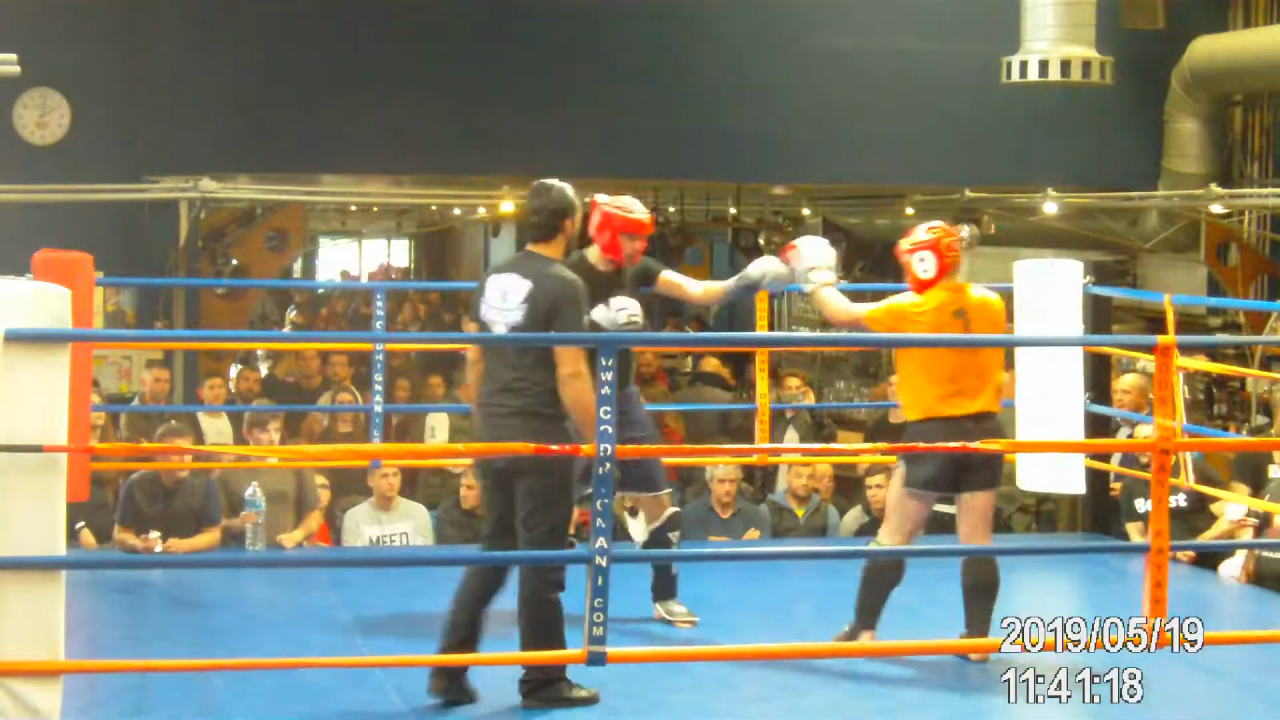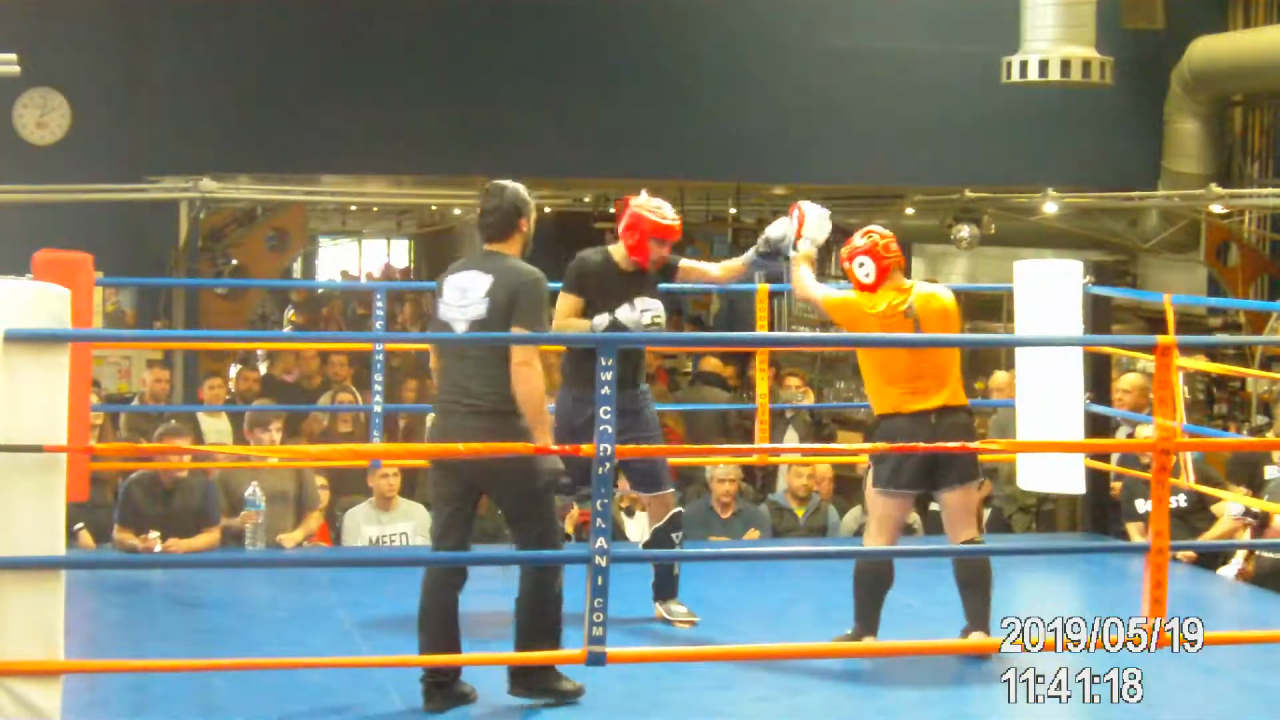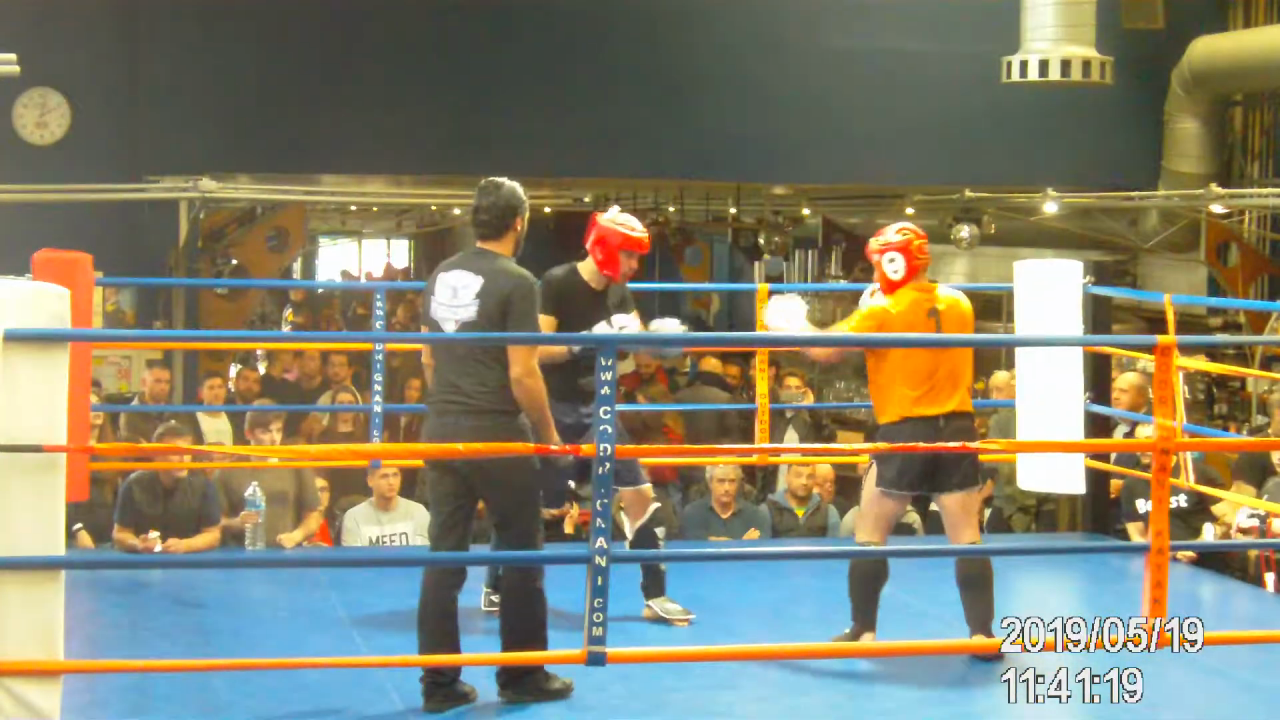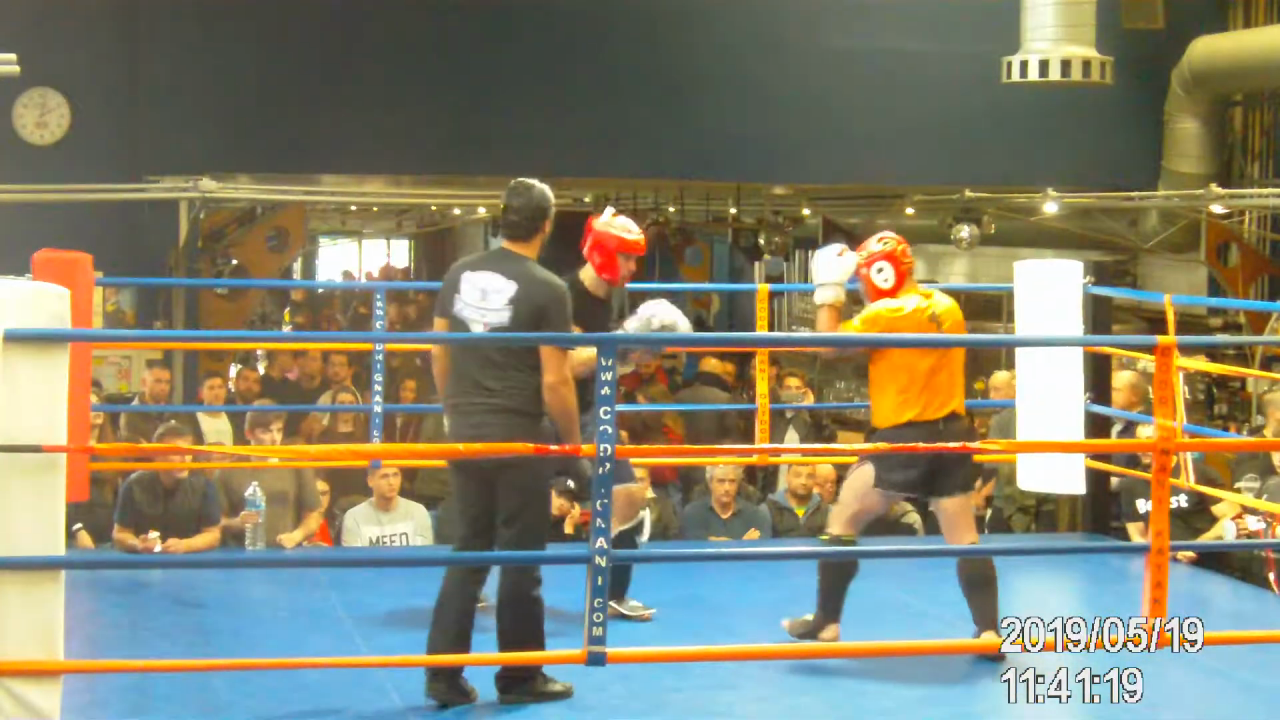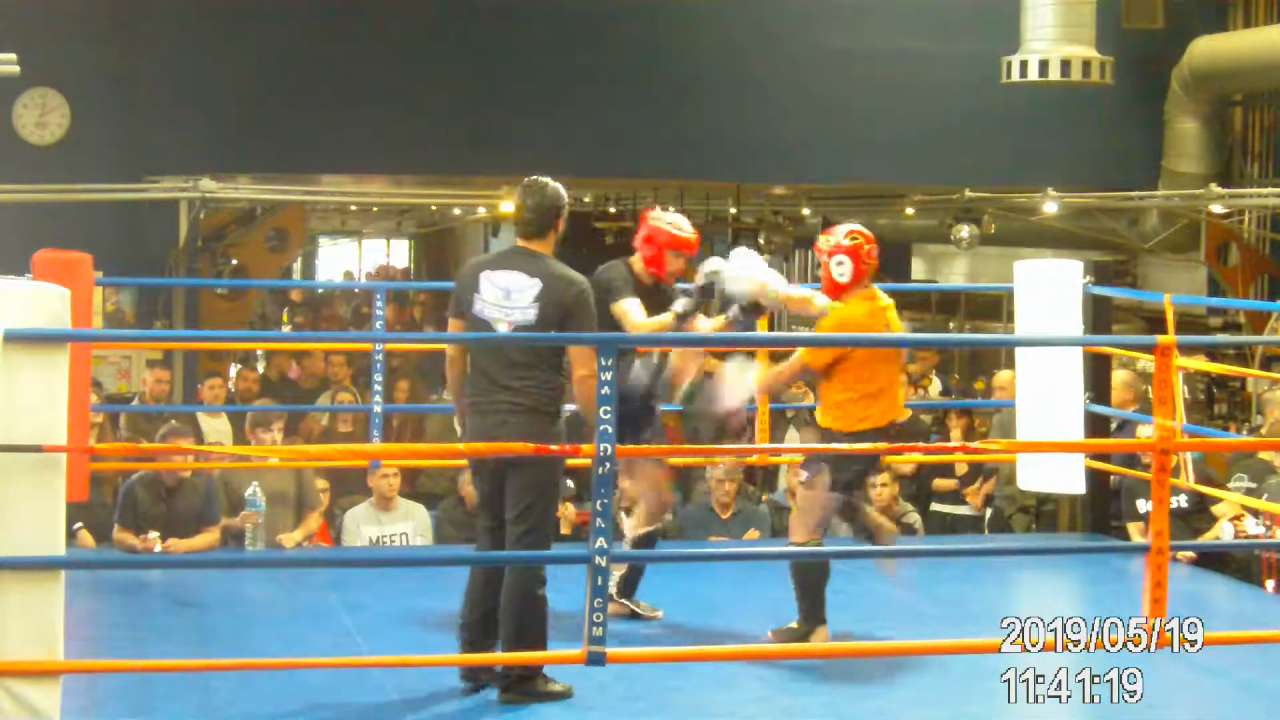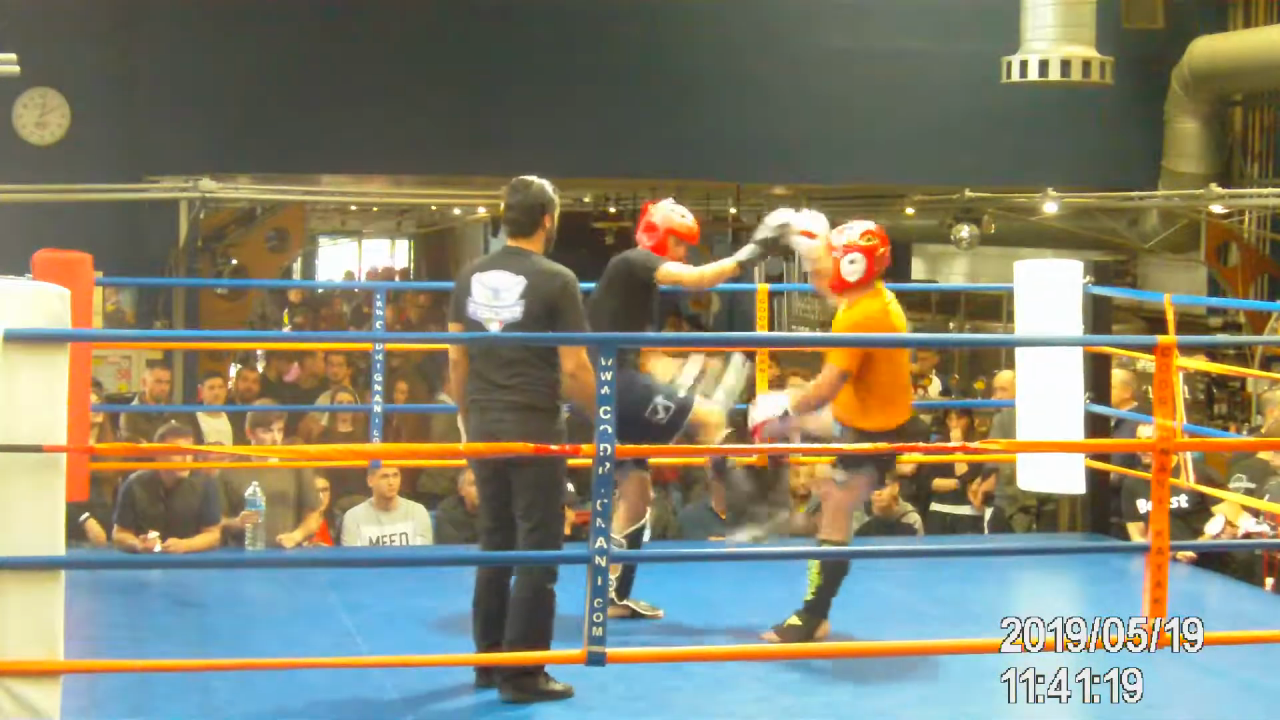
dt=0.3s
person 1, frame 1
left shoulder: (495, 277)
right shoulder: (563, 285)
left elbow: (474, 359)
right elbow: (573, 376)
right wrist: (598, 443)
left hip: (495, 434)
right hip: (541, 437)
left knee: (494, 551)
right knee: (543, 561)
left ankle: (450, 670)
right ankle: (544, 682)
person 1, frame 2
left shoulder: (450, 277)
right shoulder: (524, 279)
right elbow: (524, 366)
right wrist: (544, 440)
left hip: (447, 433)
right hip: (500, 435)
left knee: (446, 555)
right knee: (541, 548)
left ankle: (439, 681)
right ankle: (534, 670)
person 1, frame 3
left shoulder: (440, 275)
right shoulder: (515, 282)
right elbow: (523, 374)
right wrist: (551, 436)
left hip: (444, 432)
right hip: (498, 435)
left knee: (445, 556)
right knee: (519, 555)
left ankle: (440, 681)
right ankle: (521, 674)
person 1, frame 4
left shoulder: (460, 273)
right shoulder: (546, 288)
left elbow: (440, 354)
right elbow: (555, 381)
right wrist: (574, 442)
left hip: (465, 433)
right hip: (519, 436)
left knee: (468, 553)
right knee: (521, 558)
left ankle: (444, 673)
right ankle: (519, 676)
person 1, frame 5
left shoulder: (473, 273)
right shoulder: (569, 286)
left elbow: (454, 357)
right elbow: (584, 374)
left wrist: (463, 417)
left hip: (483, 429)
right hip: (534, 433)
left knee: (490, 544)
right knee: (526, 554)
left ankle: (477, 657)
right ankle: (520, 675)
person 1, frame 6
left shoulder: (470, 276)
right shoulder: (555, 279)
left elbow: (457, 361)
right elbow: (573, 368)
left hip: (485, 429)
right hip: (535, 430)
left knee: (494, 545)
right knee: (537, 550)
left ankle: (490, 660)
right ankle: (522, 672)
person 2, frame 1
left shoulder: (907, 309)
right shoulder: (991, 306)
left elbow: (841, 314)
left wrist: (817, 277)
left hip: (931, 434)
right hip: (983, 431)
left knee: (894, 536)
right knee: (978, 542)
left ankle: (863, 629)
right ankle: (978, 637)
person 2, frame 2
left shoulder: (860, 309)
right shoulder: (942, 299)
left elbow: (805, 288)
left wrist: (805, 243)
left hip: (901, 431)
right hip: (952, 425)
left knee: (880, 538)
right knee: (966, 535)
left ankle: (865, 632)
right ankle: (979, 630)
person 2, frame 3
left shoulder: (880, 312)
right shoulder: (958, 304)
left elbow: (824, 350)
left wrist: (793, 323)
left hip: (903, 433)
right hip: (955, 430)
left knee: (871, 537)
right knee: (966, 539)
left ankle: (863, 630)
right ankle: (982, 633)
person 2, frame 4
left shoulder: (884, 314)
right shoulder: (949, 307)
left wrist: (827, 287)
right wrist: (863, 292)
left hip: (902, 438)
right hip: (950, 434)
left knee: (841, 523)
right knee: (965, 539)
left ankle: (825, 622)
right ankle: (988, 632)
person 2, frame 5
left shoulder: (843, 320)
right shoulder: (880, 303)
left elbow: (793, 372)
right elbow: (815, 303)
left wrist: (749, 388)
left hip: (849, 437)
right hip: (878, 428)
left knee: (805, 530)
left ankle: (811, 625)
right ankle: (878, 530)
person 2, frame 6
left shoulder: (860, 318)
right shoulder: (877, 297)
left elbow: (829, 383)
right elbow: (825, 281)
left wrist: (784, 408)
right wrist: (814, 246)
left hip: (873, 432)
right hip: (863, 420)
left knee: (832, 528)
right knee: (781, 410)
left ankle: (812, 620)
person 3, frame 1
left shoulder: (639, 268)
right shoulder: (568, 272)
left elbow: (696, 291)
left wrist: (744, 282)
right wrist: (592, 323)
left hip: (623, 398)
left knee: (656, 498)
left ankle: (665, 597)
person 3, frame 2
left shoulder: (656, 265)
right shoulder: (588, 265)
left elbow: (717, 273)
right elbow: (560, 327)
left wrist: (760, 254)
right wrist: (613, 322)
left hip: (631, 397)
right hip: (582, 397)
left knee: (662, 497)
left ankle: (666, 597)
person 3, frame 3
left shoulder: (619, 292)
right shoulder: (557, 283)
right elbow: (539, 349)
left wrist: (662, 338)
right wrist: (592, 338)
left hip: (593, 408)
right hip: (549, 409)
left knee: (638, 496)
left ankle: (654, 595)
person 3, frame 4
left shoulder: (612, 293)
right shoulder: (565, 292)
right elbow: (572, 364)
left wrist: (657, 332)
right wrist: (627, 335)
left hip: (587, 413)
left knee: (631, 498)
left ankle: (614, 595)
person 3, frame 5
left shoulder: (662, 289)
right shoulder: (612, 276)
left elbow: (701, 329)
right elbow: (642, 332)
right wrist: (690, 304)
left hip: (631, 398)
left knee: (656, 497)
right knee: (689, 355)
left ankle: (620, 592)
person 3, frame 6
left shoulder: (648, 279)
right shoulder: (633, 263)
left elbow: (643, 356)
right elbow: (697, 279)
left wrist: (685, 373)
right wrist: (752, 251)
left hip: (615, 388)
right hip: (611, 386)
left knee: (636, 493)
right knee: (707, 418)
left ankle: (616, 595)
